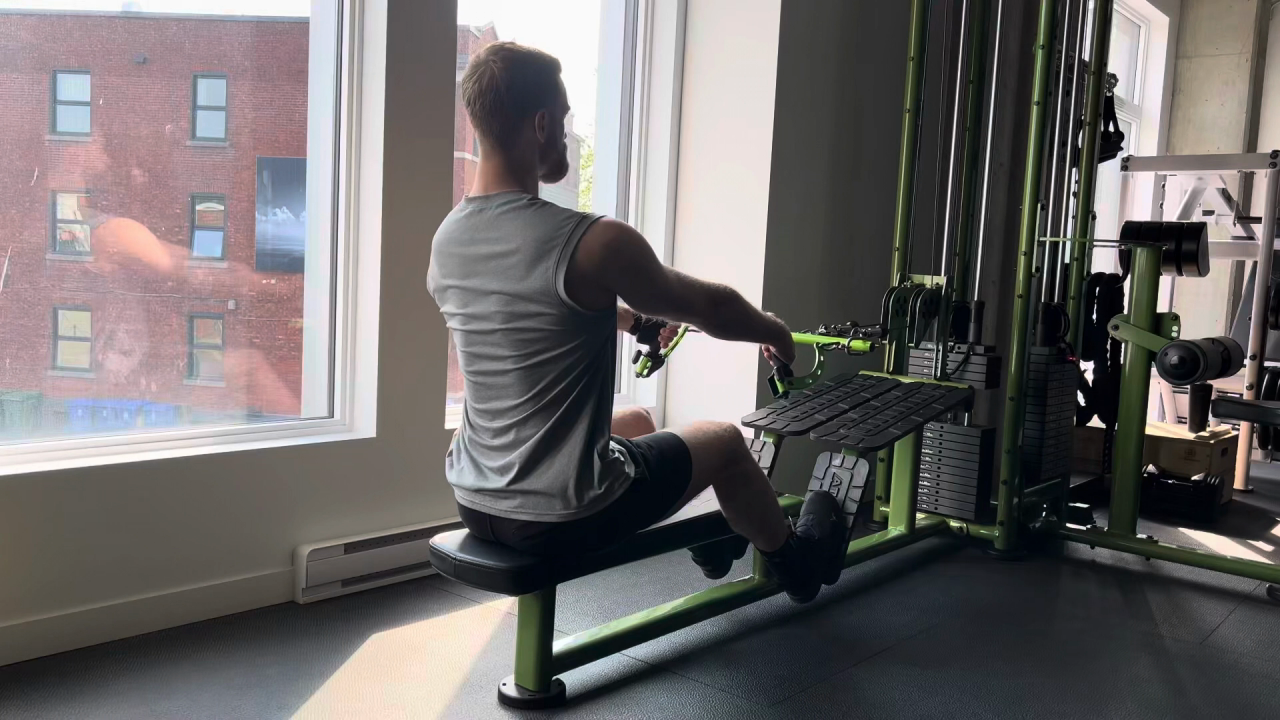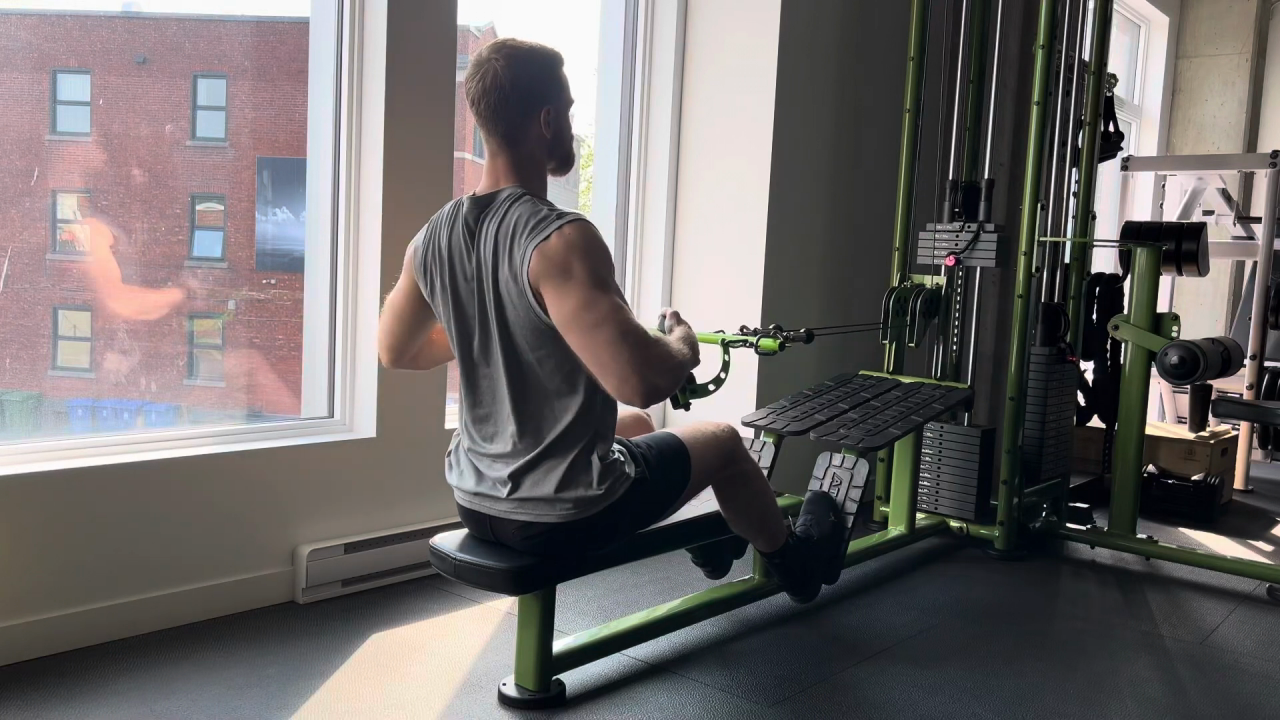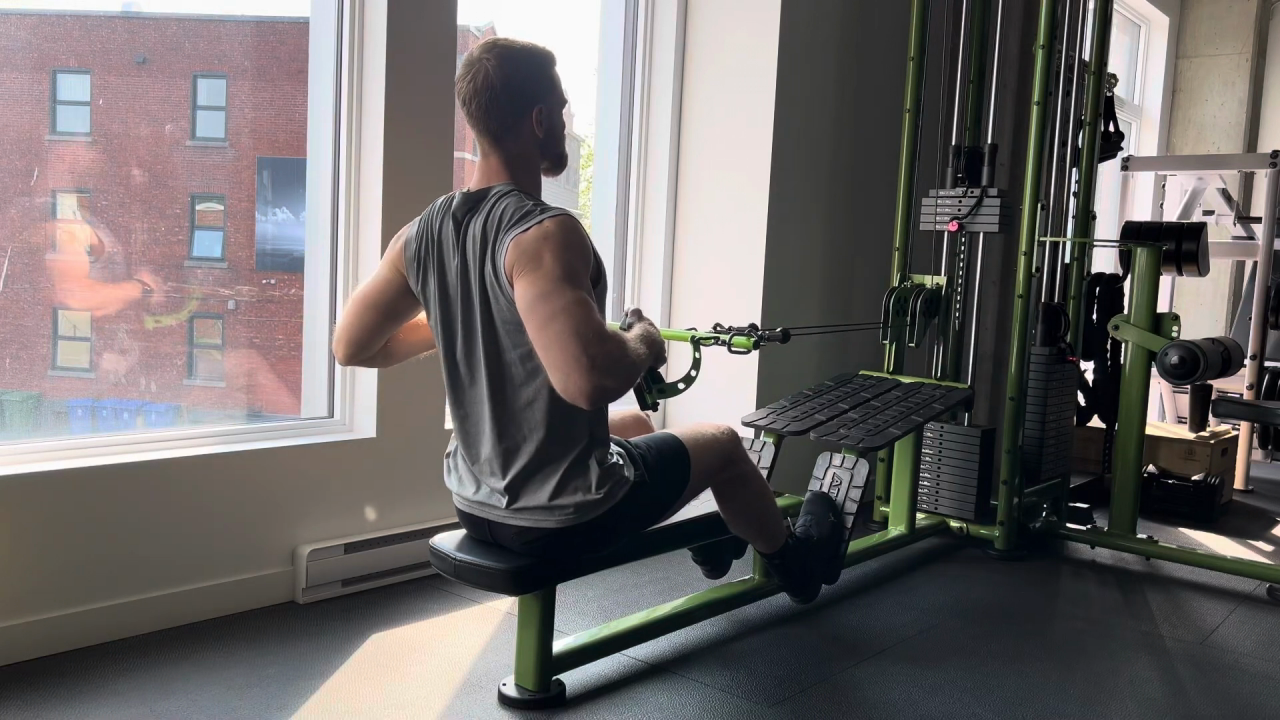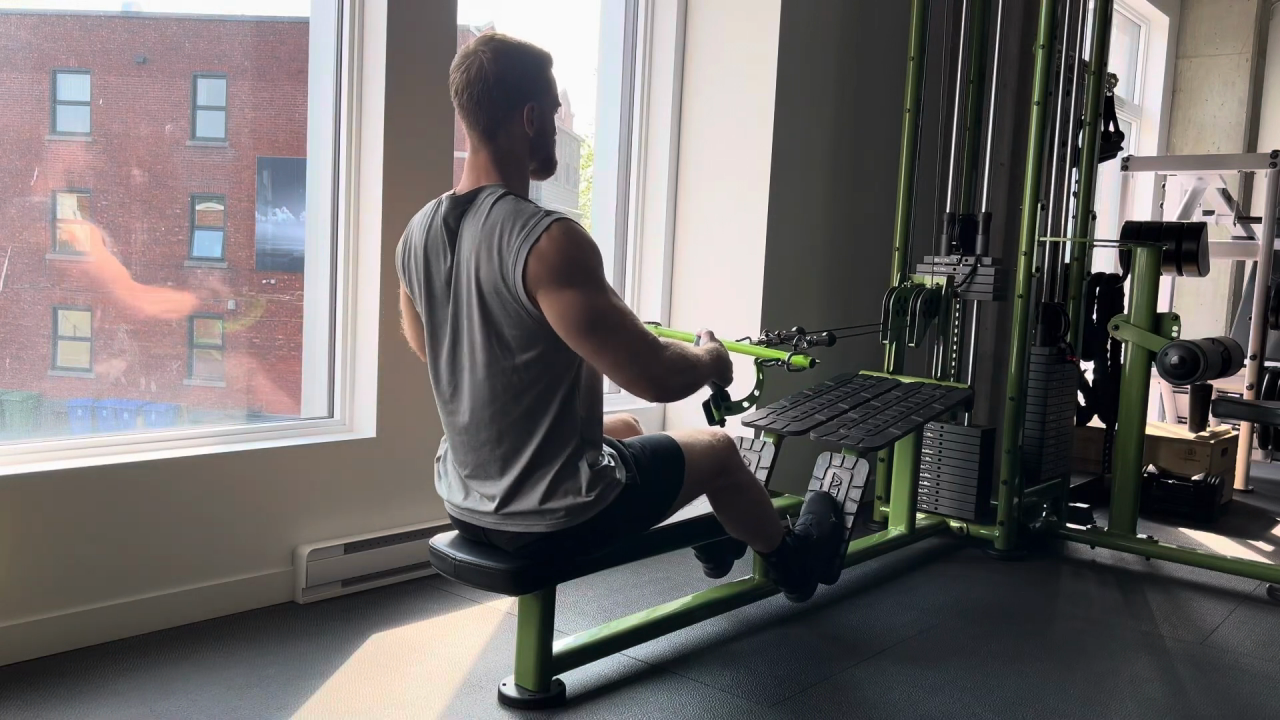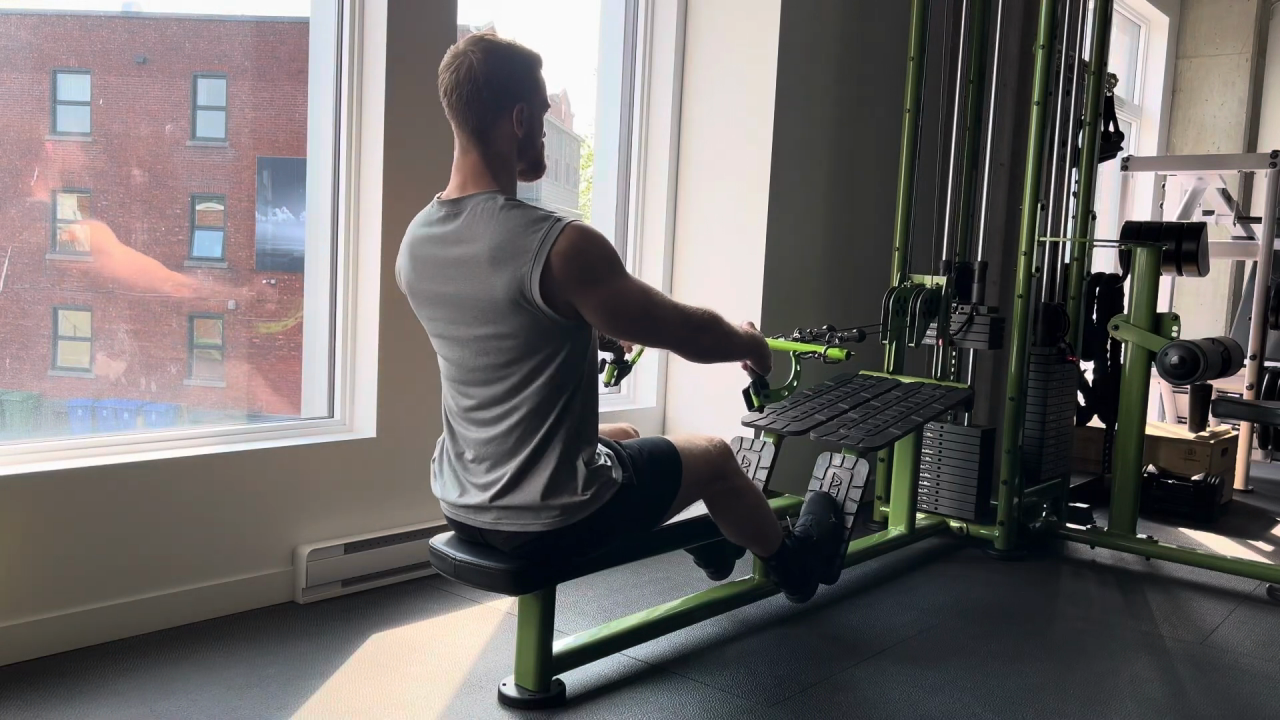
dt=1s
person 1, frame 1
left shoulder: (447, 240)
right shoulder: (592, 244)
right elbow: (713, 308)
left wrist: (629, 317)
right wrist: (774, 333)
left hip: (475, 503)
right hip: (566, 519)
left knee: (636, 422)
right knee: (724, 439)
right ankle: (799, 560)
person 1, frame 2
left shoulder: (432, 240)
right shoulder: (561, 242)
left elbow: (395, 352)
right elbow: (642, 382)
right wrist: (683, 346)
left hip: (476, 502)
right hip: (567, 517)
left knee: (634, 427)
right knee: (722, 440)
left ankle: (709, 541)
right ankle: (796, 562)
person 1, frame 3
left shoulder: (420, 235)
right shoulder: (544, 235)
left elbow: (351, 345)
right elbow: (592, 379)
right wrist: (644, 342)
left hip: (475, 504)
right hip: (565, 519)
left knee: (633, 426)
right knee: (721, 442)
left ankle: (710, 539)
right ankle: (795, 561)
person 1, frame 4
left shoulder: (418, 235)
right shoulder: (547, 242)
right elbow: (657, 377)
right wrist: (711, 361)
left hip: (464, 503)
right hip: (554, 520)
left knee: (623, 428)
right knee: (718, 450)
left ankle: (715, 541)
right ankle: (795, 559)
person 1, frame 5
left shoulder: (415, 244)
right shoulder: (560, 247)
right elbow: (688, 334)
right wrist: (748, 343)
left hip: (461, 505)
right hip: (550, 520)
left knee: (623, 434)
right knee: (714, 455)
right ankle: (795, 561)
